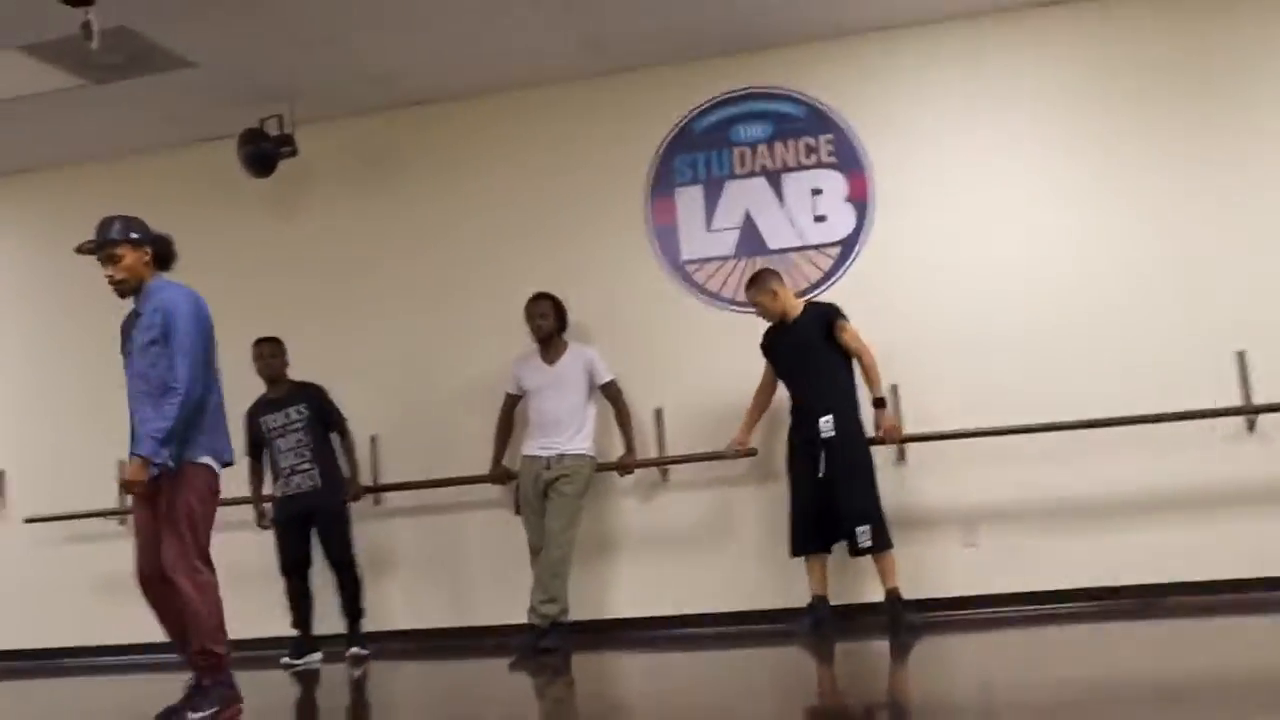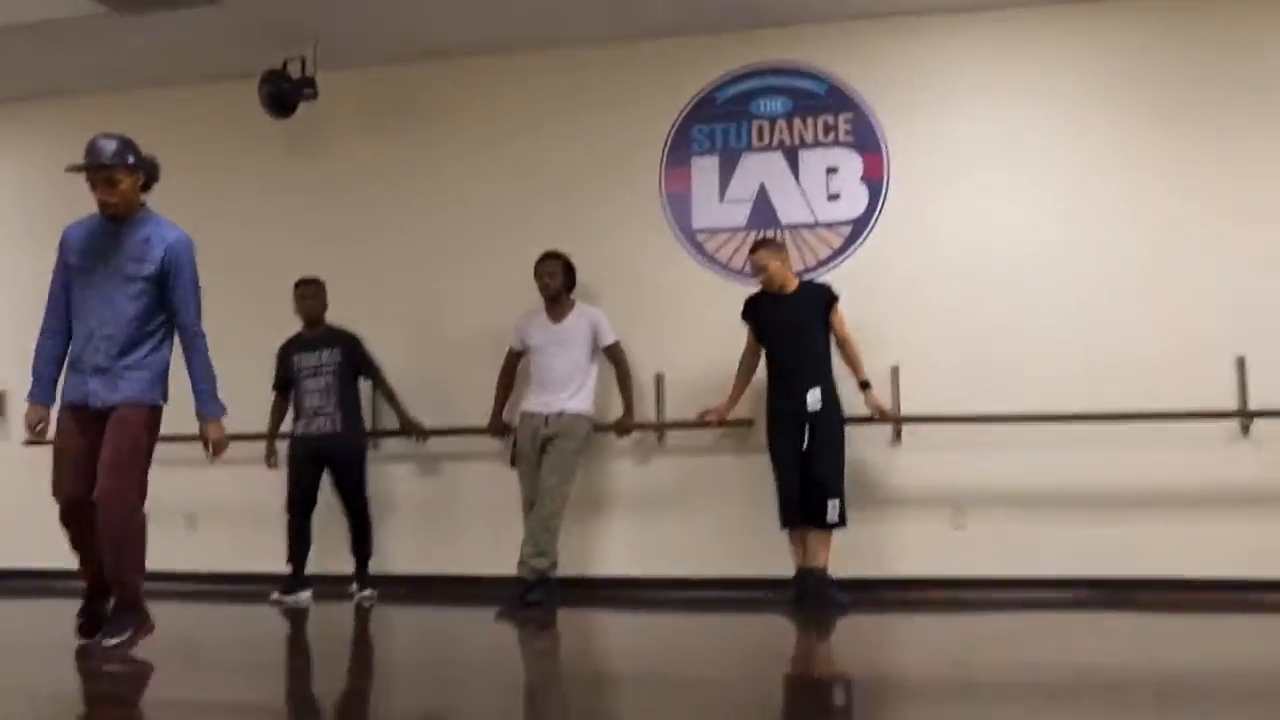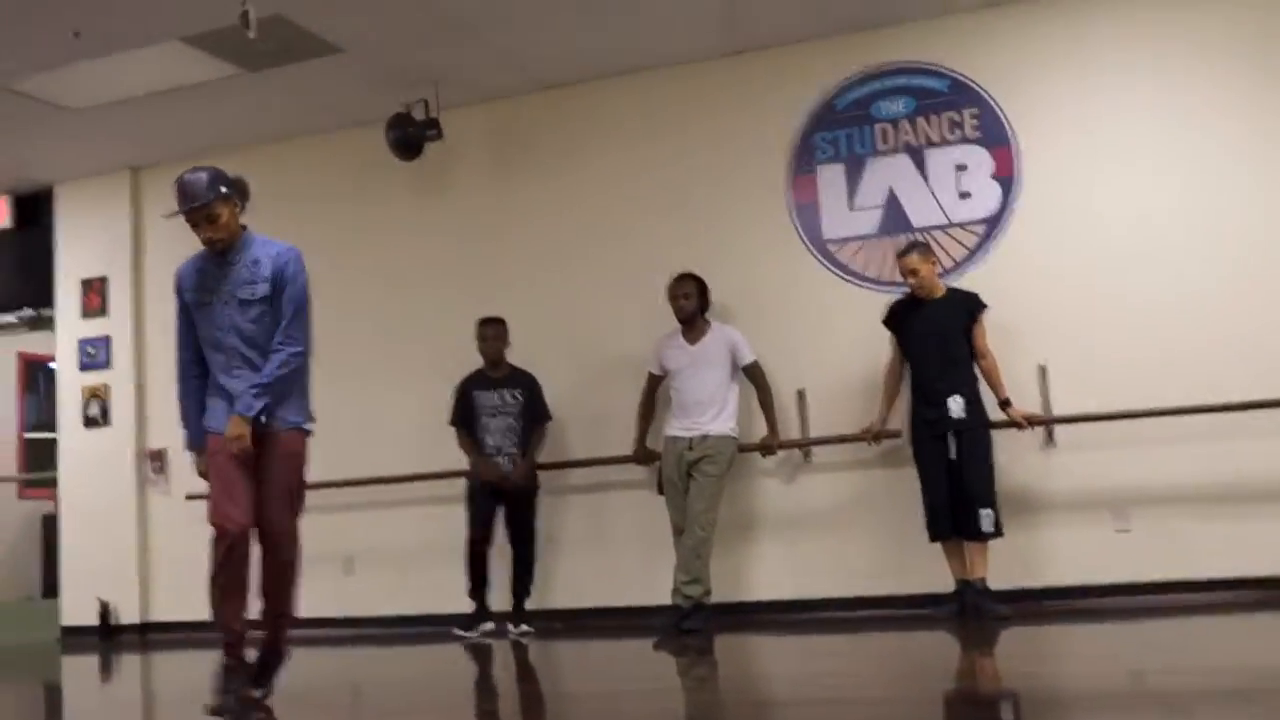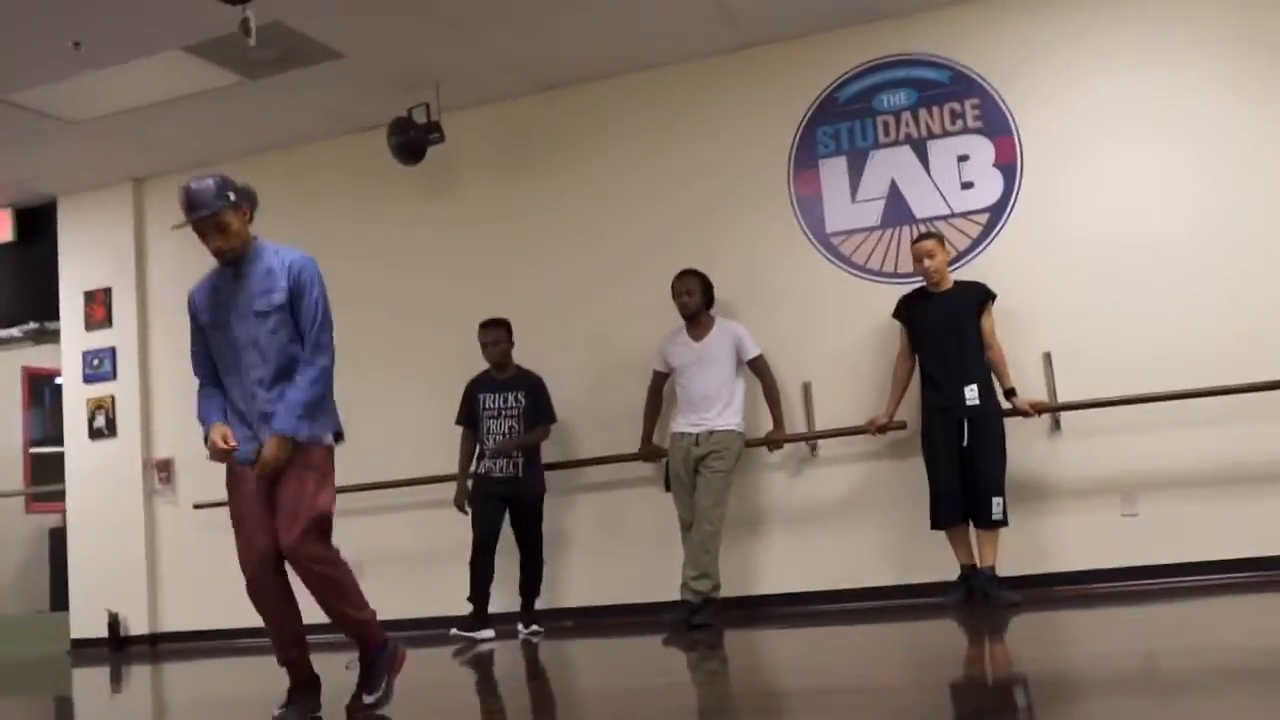
dt=0.5s
person 1, frame 1
left shoulder: (179, 303)
right shoulder: (132, 321)
left elbow: (187, 388)
left wrist: (146, 455)
right wrist: (143, 456)
left hip: (188, 456)
right hip: (156, 463)
left knee: (184, 564)
right knee: (151, 571)
right ankle: (206, 679)
person 1, frame 2
left shoulder: (170, 244)
right shoulder: (75, 238)
left elbow: (191, 332)
right elbow: (56, 323)
left wrist: (210, 410)
right wrist: (40, 394)
left hip: (135, 392)
right hip: (80, 392)
left knee: (118, 498)
right knee: (71, 497)
left ankle: (131, 608)
right ankle: (98, 592)
person 1, frame 3
left shoulder: (281, 259)
right shoulder: (188, 277)
left elbow: (293, 348)
right elbow: (191, 363)
left wrist: (250, 411)
right wrist: (195, 435)
left hip: (280, 417)
right hip: (224, 421)
left knee: (278, 531)
right knee: (231, 529)
left ankle: (274, 644)
right ankle: (234, 658)
person 1, frame 4
left shoulder: (295, 269)
right shoulder: (201, 297)
left elbow: (318, 358)
right elbow: (209, 378)
left wrist: (285, 431)
right wrist: (213, 423)
left hip: (304, 431)
right hip: (246, 445)
left knee: (301, 542)
right knee: (258, 563)
left ankle: (376, 648)
person 2, frame 1
left shoulder: (825, 316)
right shoulder: (773, 338)
left elbow: (863, 356)
right elbow: (767, 386)
left wrist: (880, 407)
right wrist: (745, 431)
left hip: (842, 428)
right hip: (803, 435)
left knee: (861, 510)
right knee: (808, 518)
left ankle: (894, 599)
right ankle: (819, 604)
person 2, frame 2
left shoulder: (819, 295)
right shoulder: (757, 306)
left elbow: (844, 341)
right elbow: (751, 356)
left wrist: (866, 389)
right wrist: (729, 404)
left hip: (822, 406)
right hip: (782, 410)
left knee: (825, 486)
right knee: (791, 493)
left ankle: (820, 575)
right ankle: (802, 575)
person 2, frame 3
left shoulder: (966, 303)
right shoulder: (899, 313)
left elbow: (983, 356)
right elbow: (896, 366)
left wrist: (1006, 404)
right wrist: (881, 419)
left hip: (967, 415)
right hip: (926, 421)
left knee: (976, 497)
right knee: (940, 503)
left ankle: (978, 588)
right ankle: (961, 587)
person 2, frame 4
left shoulder: (976, 294)
right shoulder: (909, 305)
left elbow: (991, 347)
right elbow: (905, 359)
left wrist: (1012, 394)
right wrist: (889, 412)
left hip: (980, 405)
right hip: (938, 411)
left knee: (987, 486)
right knee: (946, 492)
left ankle: (988, 576)
right ankle: (968, 572)
person 3, frame 1
left shoulder: (586, 357)
right shoulder: (522, 365)
left elbow: (617, 400)
right elbow: (507, 412)
left wrist: (629, 450)
right wrist: (497, 462)
left hip: (573, 459)
right hip: (532, 460)
left knee: (556, 543)
right knee: (539, 546)
left ankle: (542, 623)
right ankle: (552, 622)
person 3, frame 2
left shoulder: (591, 317)
right shoulder: (528, 322)
left elbow: (619, 362)
right elbow: (509, 368)
left wrist: (628, 412)
right wrist: (496, 415)
left hip: (572, 417)
right hip: (531, 416)
left knee: (550, 498)
right knee: (532, 500)
left ankle: (532, 574)
right ankle: (541, 576)
person 3, frame 3
left shoulder: (728, 337)
right shoulder: (665, 345)
left elbow: (759, 381)
right elbow: (650, 393)
left wrist: (772, 431)
right wrist: (640, 442)
left hip: (716, 440)
right hip: (675, 441)
left knee: (699, 524)
right knee: (681, 526)
left ankle: (686, 601)
right ankle: (695, 601)
person 3, frame 4
left shoulder: (732, 332)
right shoulder: (670, 342)
left elbow: (765, 375)
right elbow: (656, 391)
left wrist: (778, 425)
right wrist: (646, 440)
left hip: (722, 435)
right hip: (681, 438)
left knee: (707, 519)
right knee: (689, 522)
left ankle: (694, 596)
right ankle: (705, 595)
person 4, frame 1
left shoulder: (312, 395)
right shoulder: (256, 413)
left elbow: (343, 432)
right elbow: (256, 460)
left wrist: (353, 476)
right wrist: (257, 502)
left hip: (327, 494)
right hip: (287, 502)
left knee: (342, 561)
right knee: (293, 569)
left ankle: (355, 633)
right ankle: (305, 642)
person 4, frame 2
left shoulder: (345, 342)
right shoulder: (288, 350)
left elbow: (377, 378)
right elbow: (281, 397)
left wrist: (403, 416)
right wrist: (271, 439)
left hip: (346, 439)
right hip: (304, 442)
left knee: (356, 507)
right knee: (298, 508)
left ankle: (362, 575)
right ankle: (297, 579)
person 4, frame 3
left shoulder: (526, 382)
right shoulder: (468, 386)
left elbow: (540, 427)
right elbow: (461, 433)
left wrist: (526, 466)
right wrist: (483, 464)
left hip: (522, 479)
right hip: (483, 479)
left knee: (523, 544)
right knee: (477, 542)
left ankle: (518, 611)
right ankle: (480, 610)
person 4, frame 4
left shoulder: (531, 383)
right shoulder: (475, 387)
left elbow: (544, 429)
right elbow: (468, 434)
left wrist: (514, 444)
right wrist: (461, 481)
left hip: (526, 482)
right hip: (487, 482)
left knee: (530, 546)
right knee: (482, 544)
left ankle: (528, 612)
right ankle: (480, 617)
